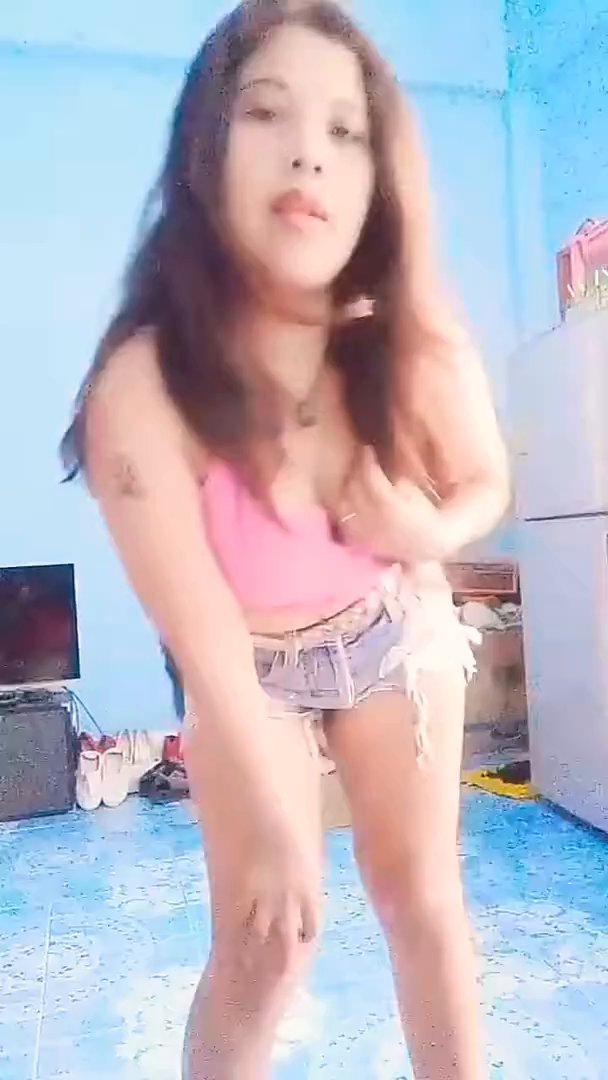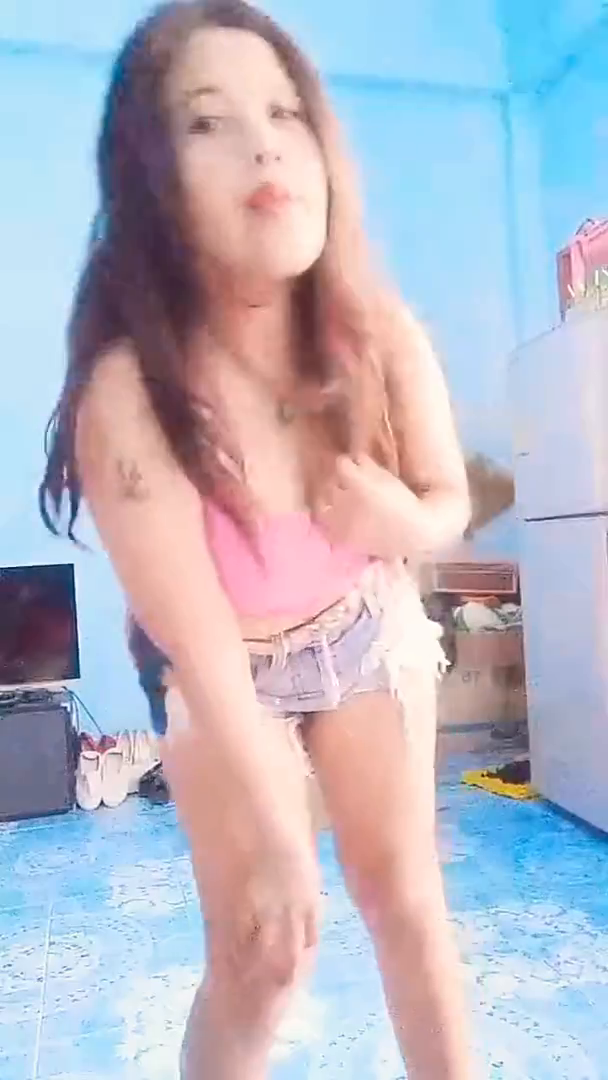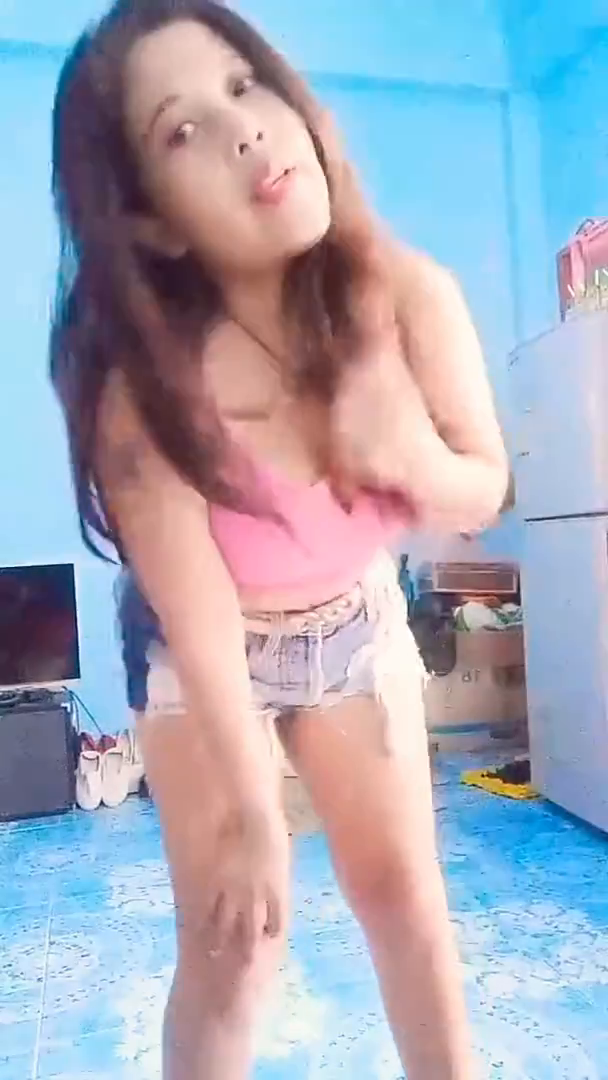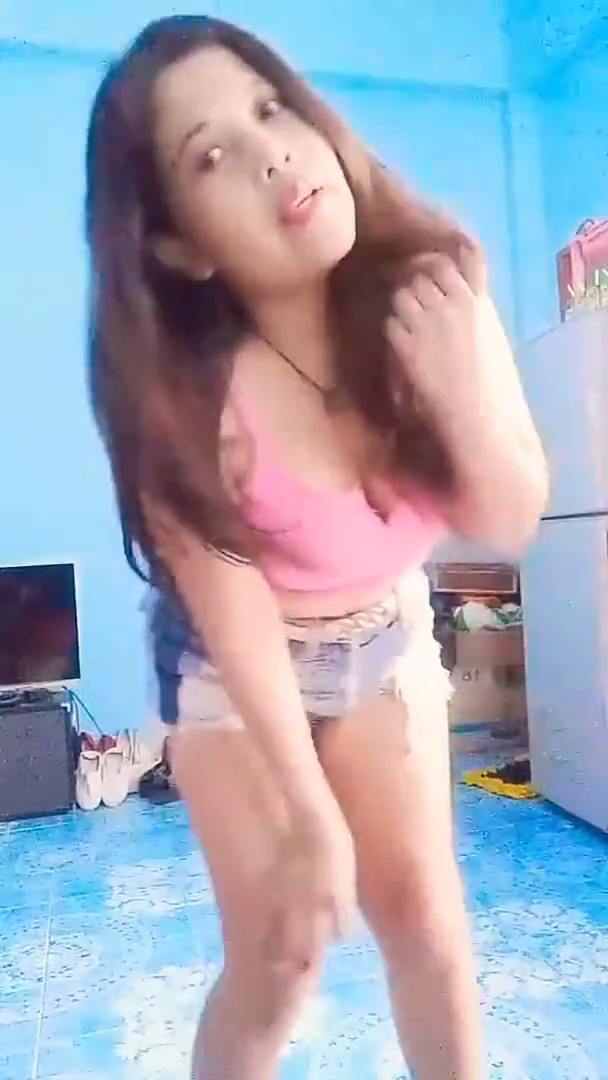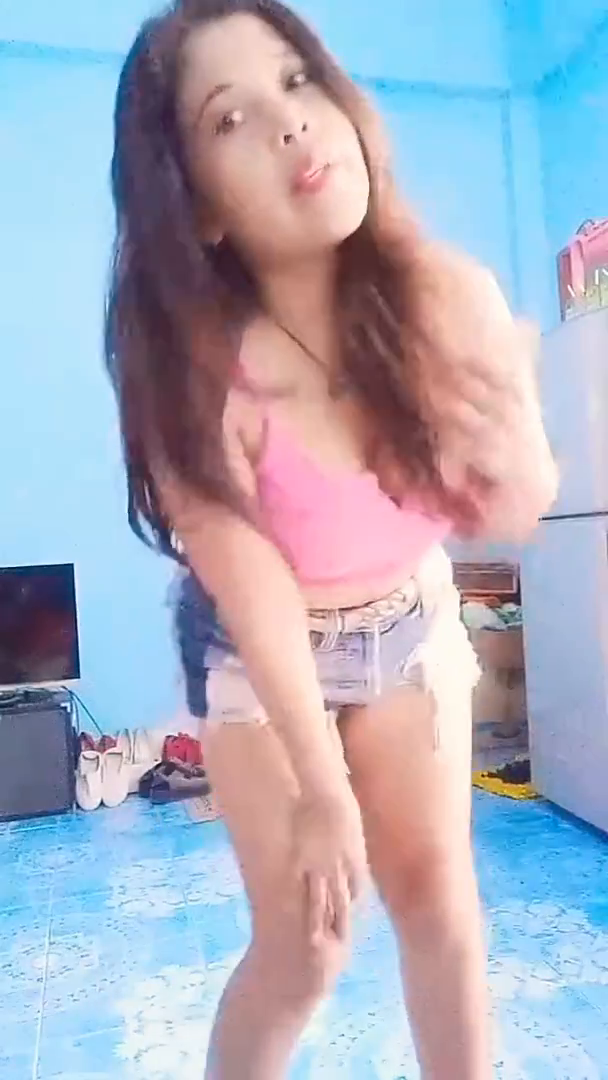
dt=0.2s
person 1, frame 1
left shoulder: (421, 350)
right shoulder: (146, 384)
left elbow: (486, 491)
right elbow: (205, 641)
left wrist: (428, 531)
right wrist: (272, 830)
left hip: (398, 632)
right hip: (253, 670)
left knee: (423, 894)
right knee: (262, 944)
person 1, frame 2
left shoulder: (378, 335)
right shoulder: (129, 395)
left elbow: (449, 504)
right elbow: (201, 646)
left wrist: (399, 520)
right wrist: (274, 841)
left hip: (374, 631)
right hip: (233, 672)
left knee: (406, 896)
right knee: (266, 949)
person 1, frame 3
left shoulder: (408, 296)
right shoulder: (148, 380)
left elbow: (477, 501)
right elbow: (198, 618)
left wrist: (412, 455)
right wrist: (252, 819)
left hip: (357, 632)
right hip: (205, 661)
left knee: (406, 898)
right knee: (232, 940)
person 1, frame 4
left shoulder: (439, 301)
right shoulder: (181, 396)
left elbow: (511, 521)
right elbow: (239, 626)
left wrist: (472, 412)
right wrist: (311, 821)
left hip: (386, 643)
right hip: (231, 670)
left knee: (425, 915)
right knee: (279, 954)
person 1, frame 5
left shoulder: (447, 298)
right shoulder: (188, 371)
left elbow: (505, 515)
right elbow: (256, 600)
left wrist: (512, 459)
right wrist: (323, 794)
left hip: (412, 627)
right hip: (261, 658)
left knee: (439, 898)
right knee: (305, 941)
